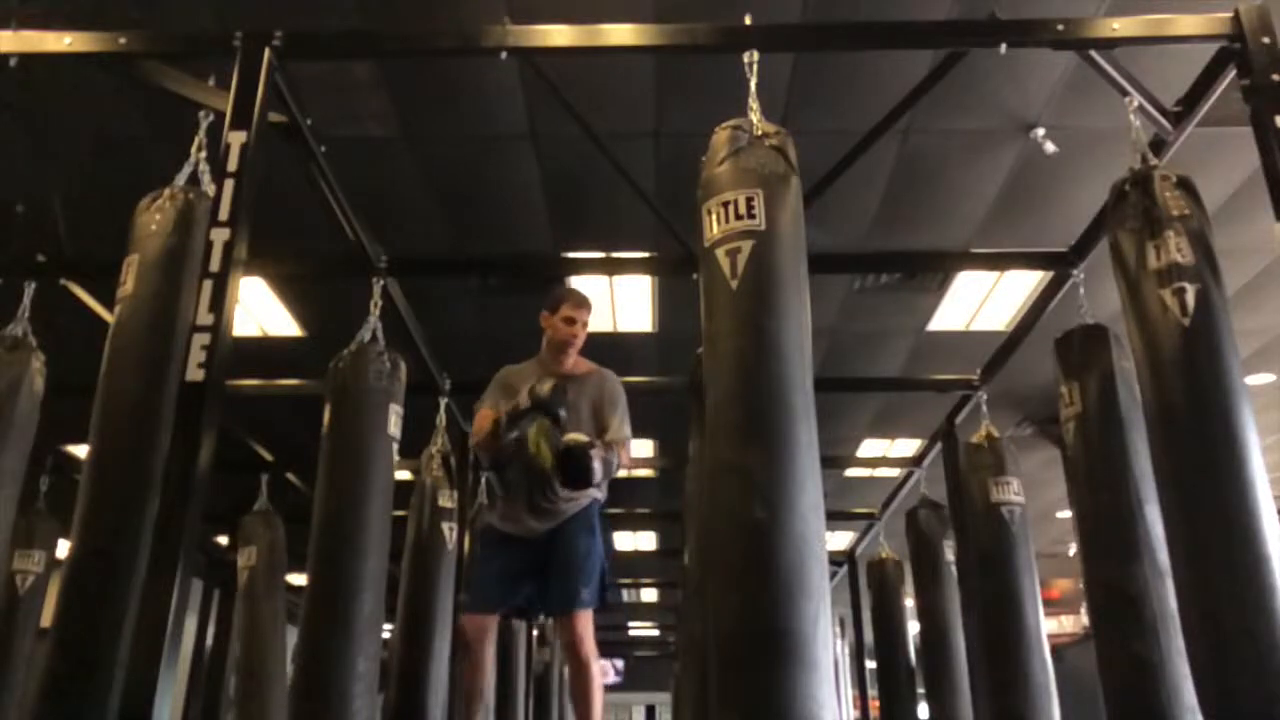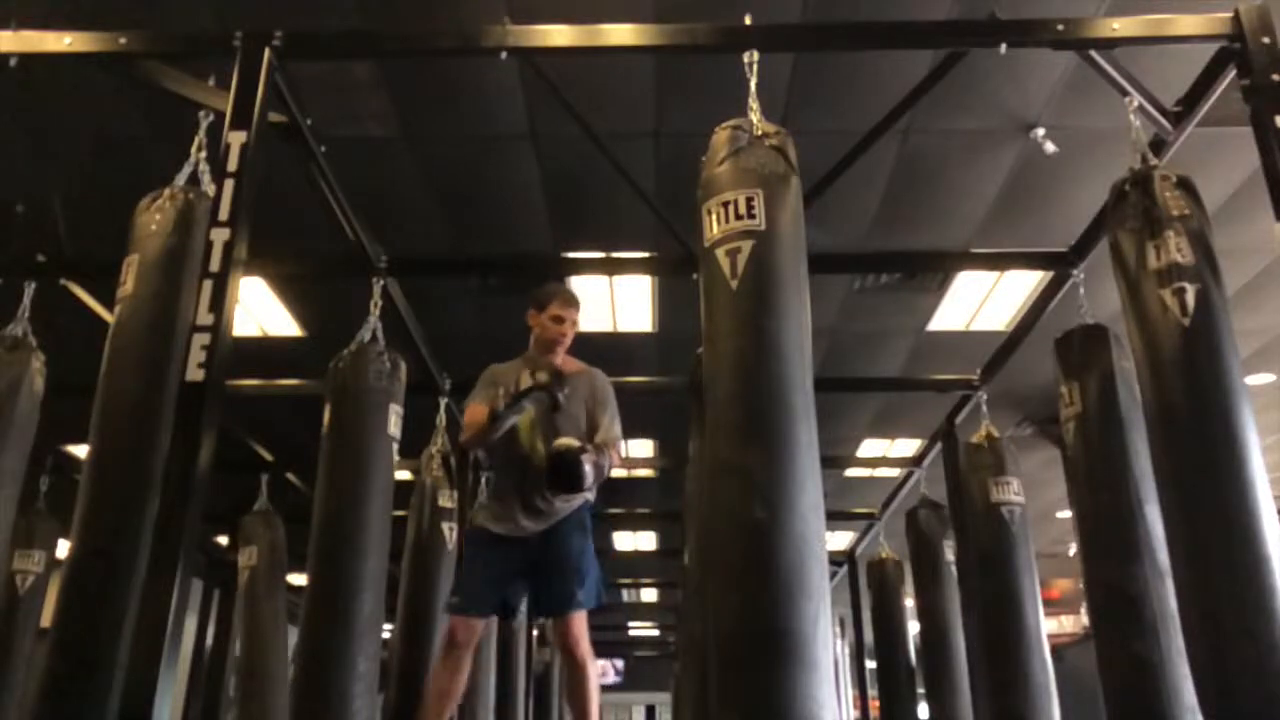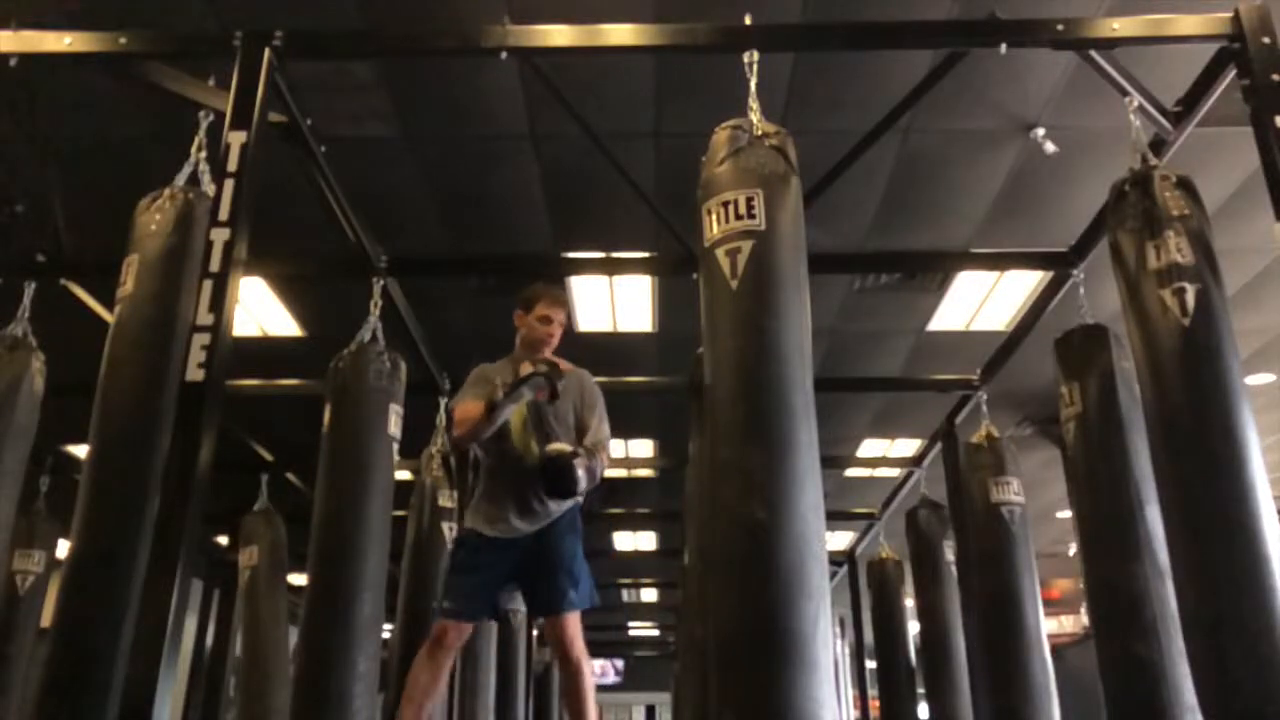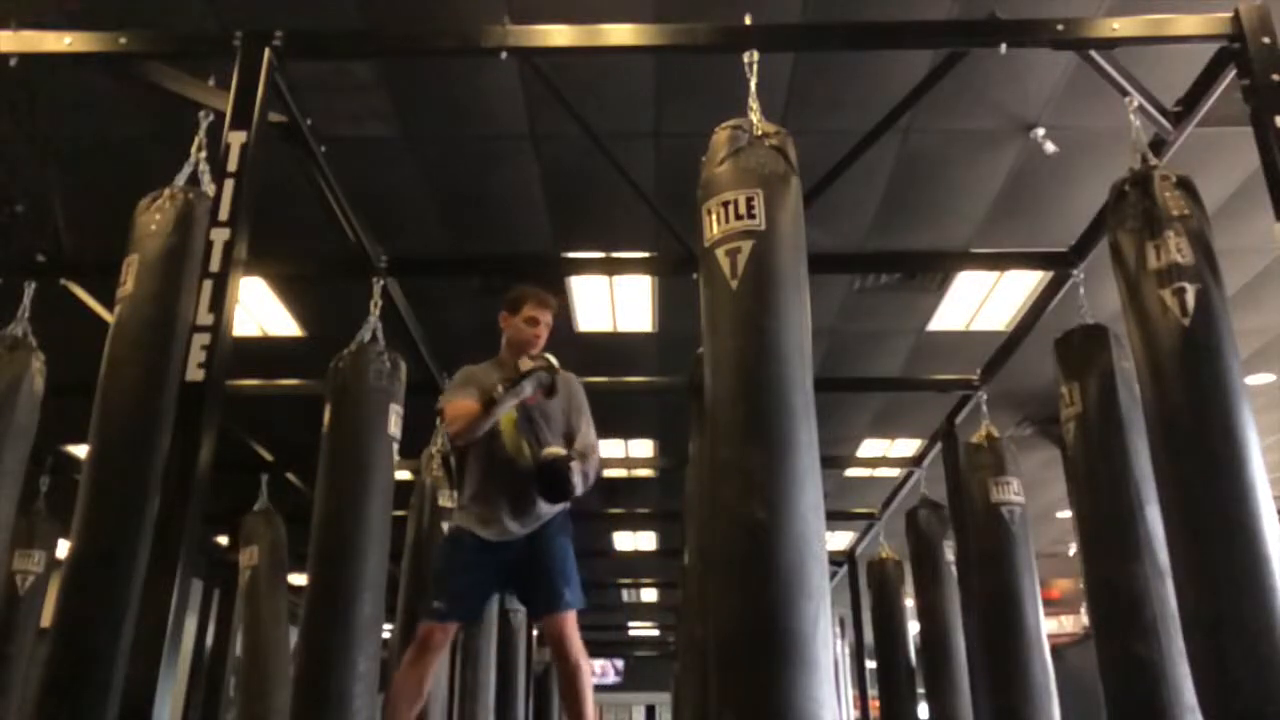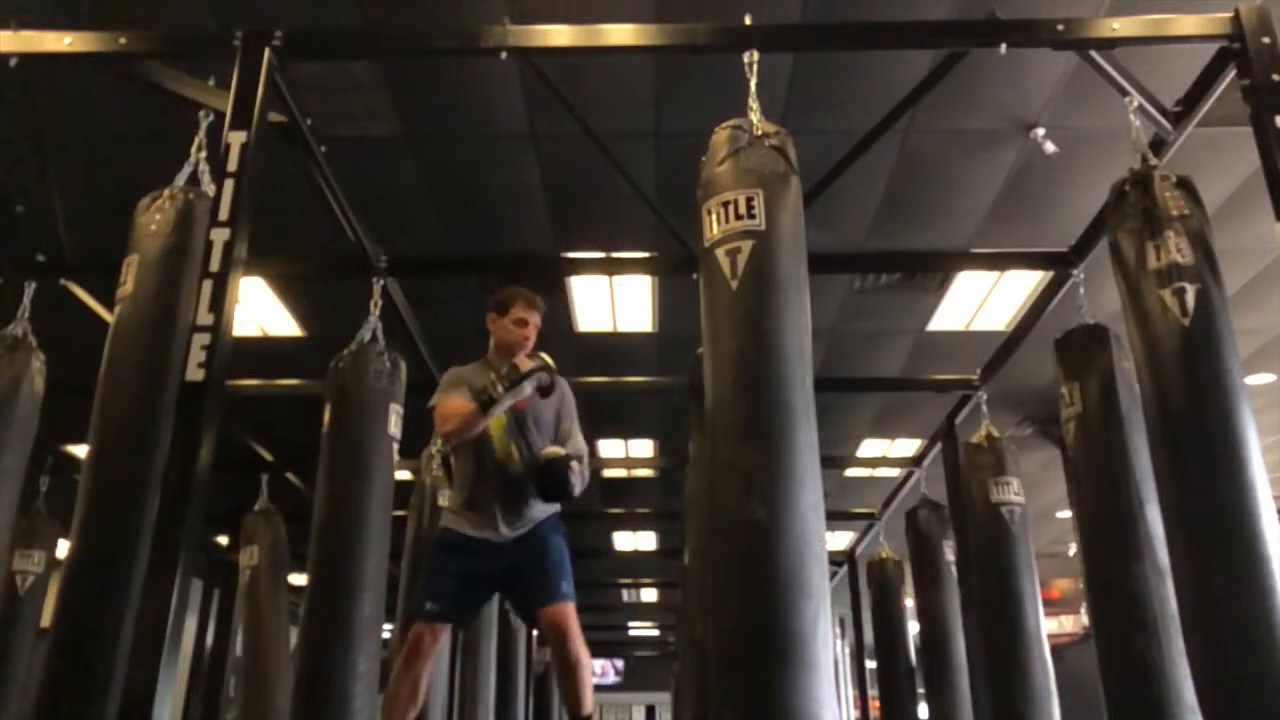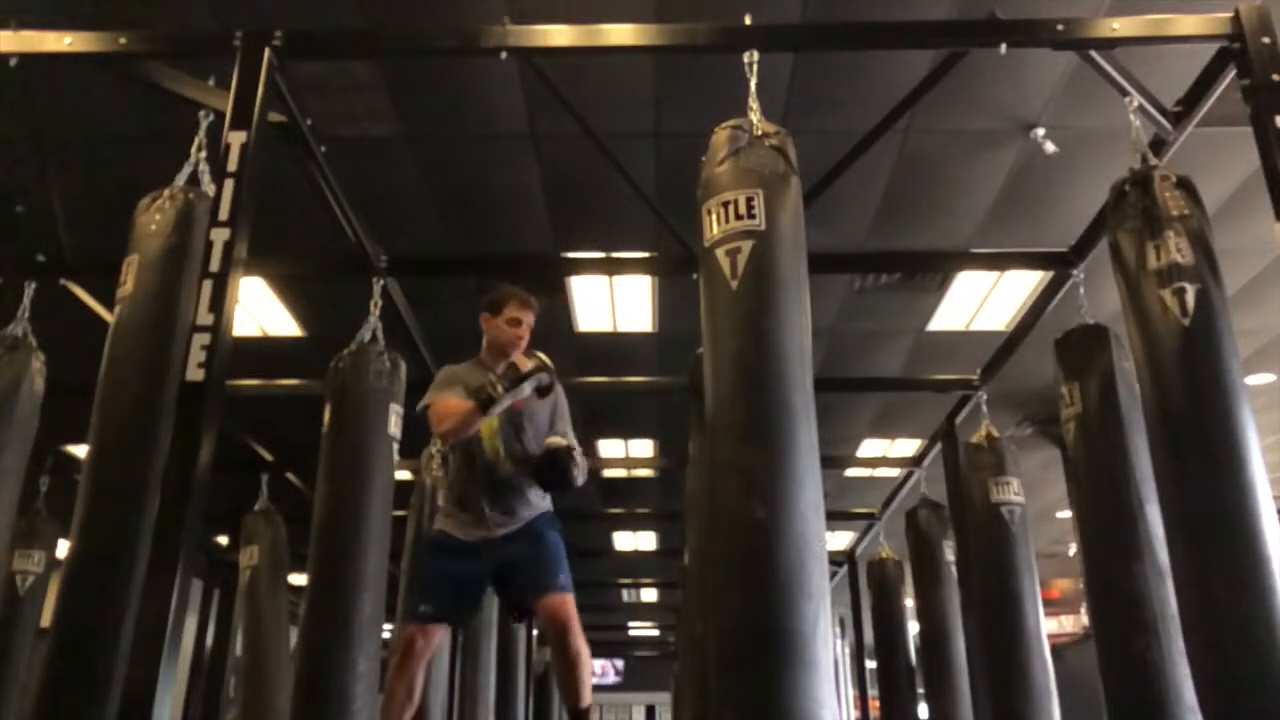
dt=0.1s
person 1, frame 1
left shoulder: (603, 382)
right shoulder: (511, 377)
left elbow: (622, 448)
right elbow: (479, 440)
left wrist: (598, 459)
right wrist: (522, 411)
left hip: (572, 516)
right hip: (508, 518)
left knee: (577, 633)
right knee: (473, 626)
person 1, frame 2
left shoulder: (592, 381)
right shoulder: (499, 376)
left elbow: (612, 450)
right elbow: (470, 434)
left wrist: (588, 464)
right wrist: (517, 399)
left hip: (562, 519)
right hip: (498, 520)
left knee: (573, 637)
right knee: (460, 632)
person 1, frame 3
left shoulder: (579, 383)
right shoulder: (486, 375)
left elbow: (600, 453)
right elbow: (461, 431)
left wrist: (579, 467)
right wrist: (512, 391)
left hip: (553, 521)
right hip: (489, 522)
left knee: (567, 638)
right knee: (446, 634)
person 1, frame 4
left shoulder: (565, 385)
right shoulder: (473, 377)
left elbow: (589, 453)
right elbow: (456, 430)
left wrist: (574, 472)
right wrist: (509, 388)
left hip: (543, 524)
right hip: (478, 525)
left knee: (565, 638)
right knee: (430, 637)
person 1, frame 5
left shoulder: (555, 388)
right shoulder: (461, 378)
left elbow: (577, 456)
right elbow: (449, 430)
left wrist: (572, 472)
right wrist: (506, 387)
left hip: (535, 526)
right hip: (468, 527)
left knee: (565, 632)
right knee: (422, 639)
person 1, frame 6
left shoulder: (547, 388)
right shoulder: (455, 377)
left elbow: (567, 455)
right elbow: (445, 427)
left wrist: (570, 461)
right wrist: (505, 387)
left hip: (527, 523)
right hip: (459, 527)
left knee: (565, 622)
right knee: (415, 642)
